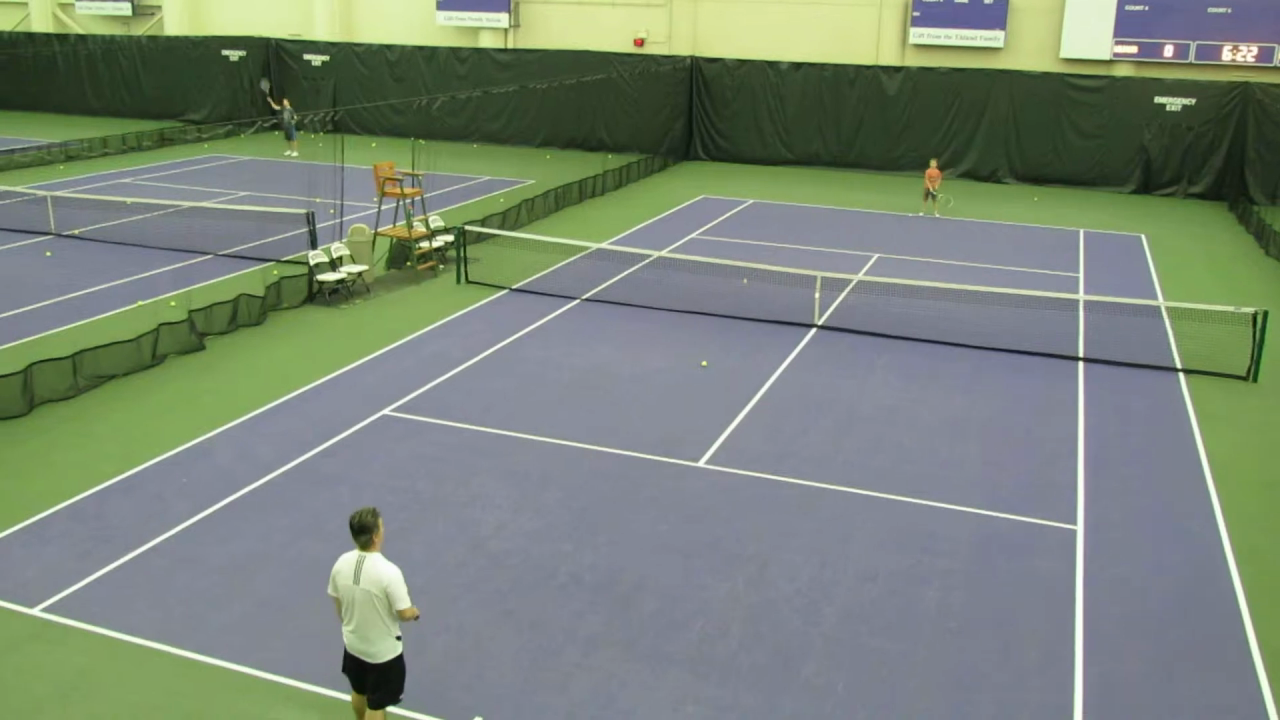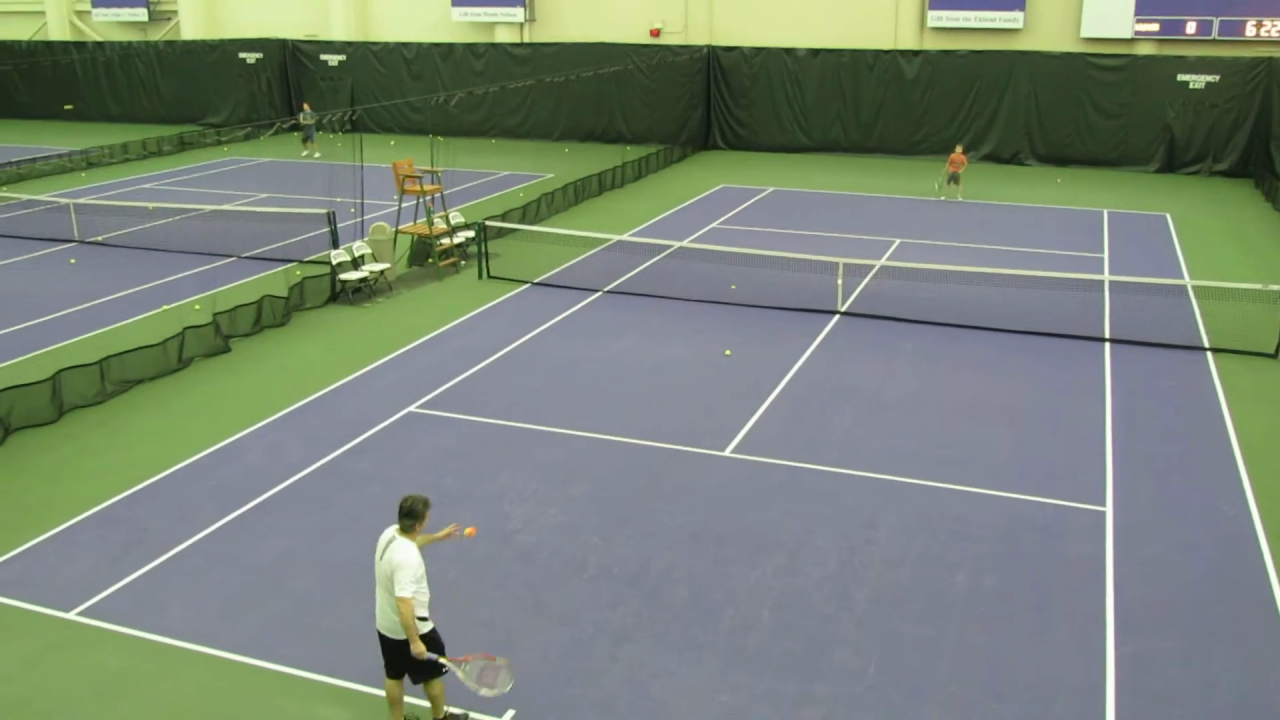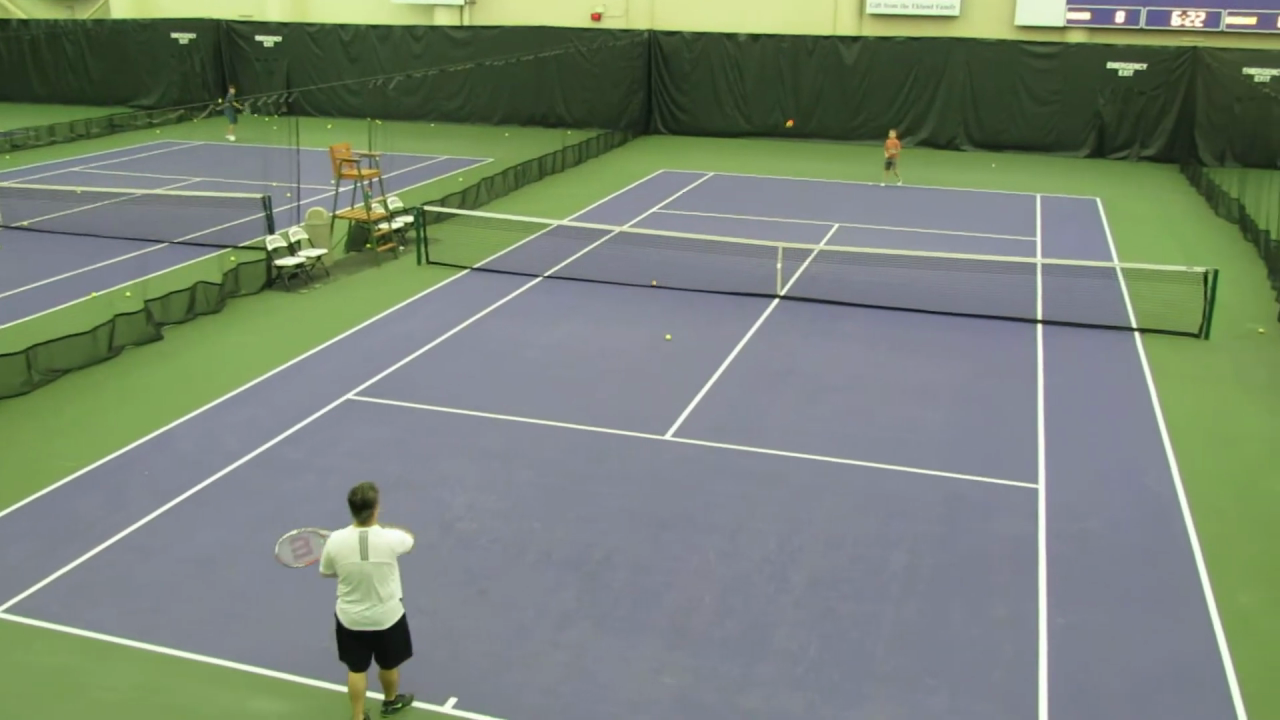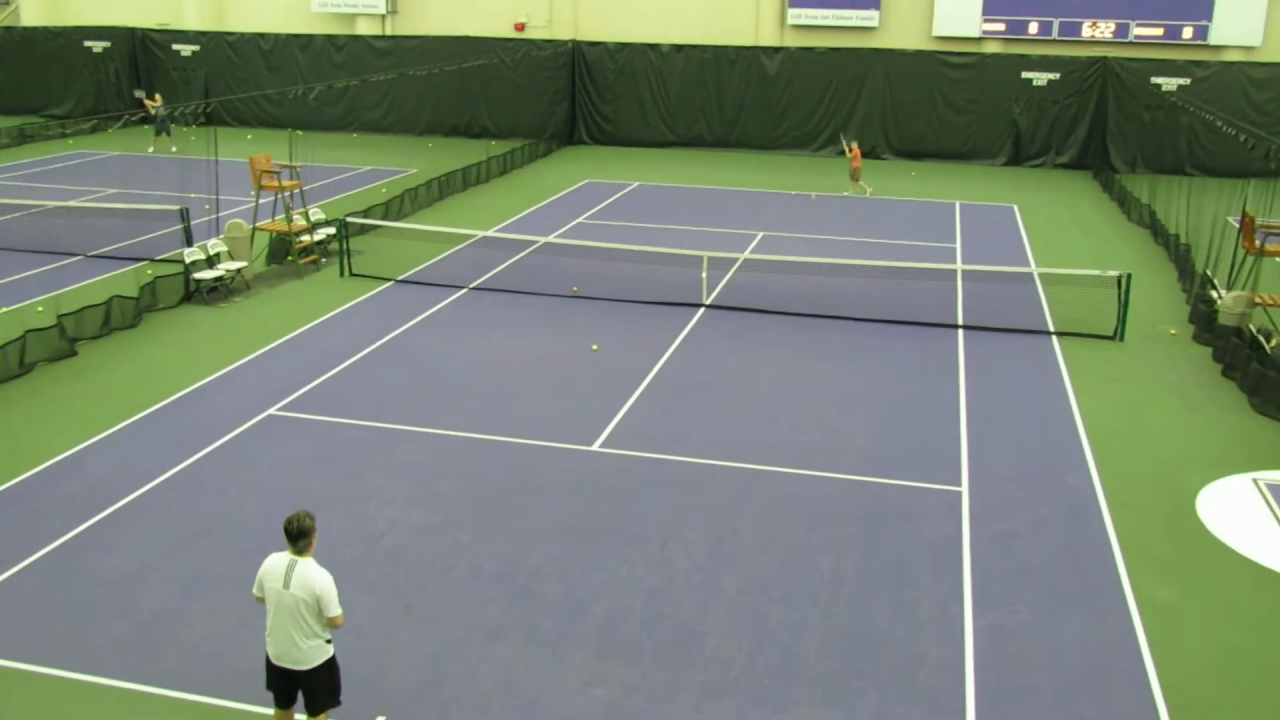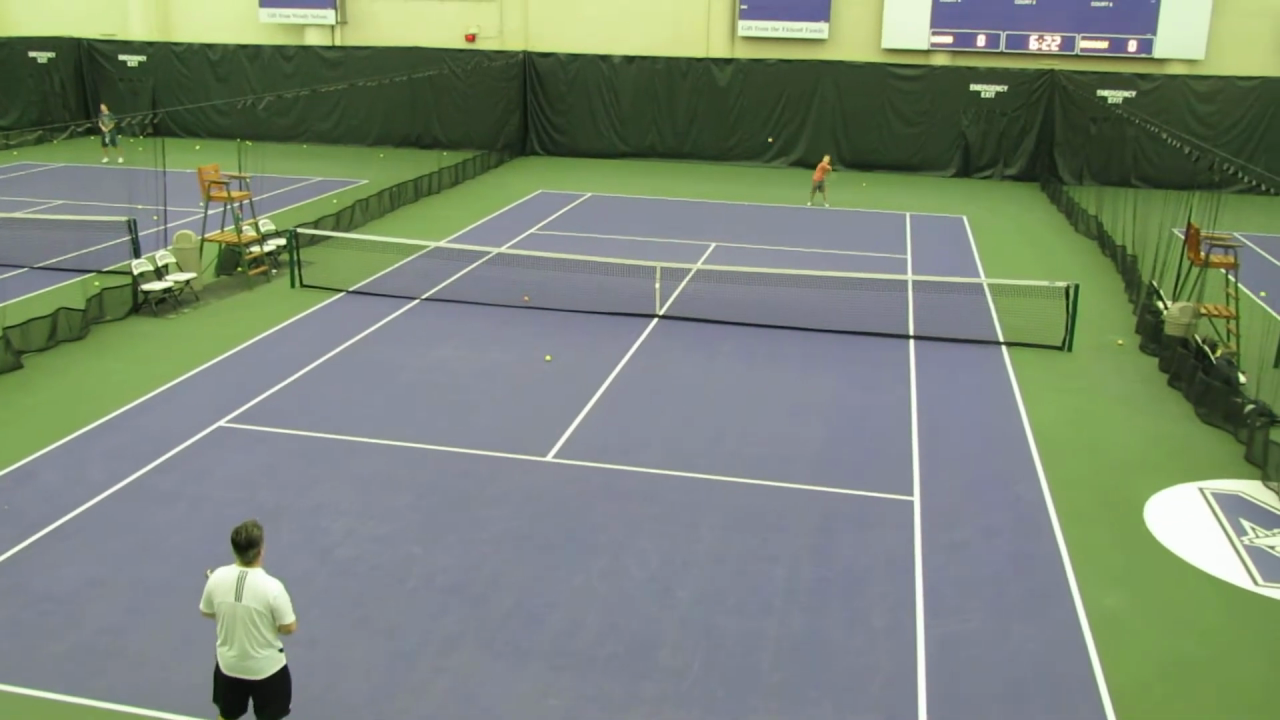
dt=1s
person 1, frame 1
left shoulder: (341, 563)
right shoulder: (388, 572)
left elbow: (339, 605)
right elbow: (405, 613)
right wrist: (415, 612)
left hip: (353, 644)
right hip: (383, 651)
left knee: (359, 692)
person 1, frame 2
left shoulder: (390, 533)
right shoulder: (408, 559)
right elbow: (404, 603)
left wrist: (437, 537)
right wrist: (415, 641)
left hip: (385, 625)
right hip: (409, 627)
left knee: (394, 676)
right knee: (434, 674)
person 1, frame 3
left shoulder: (336, 540)
right shoulder: (391, 539)
left elbow: (327, 572)
right elbow: (409, 538)
right wrist: (383, 527)
left hip: (350, 618)
right hip: (387, 617)
left knee: (356, 669)
right knee: (389, 664)
person 1, frame 4
left shoulder: (270, 563)
right shoulder: (320, 577)
left elbow: (259, 597)
right elbow: (336, 621)
right wrist: (320, 613)
left hip: (277, 653)
right hip: (313, 658)
person 1, frame 5
left shoulder: (217, 578)
right shoulder: (272, 587)
left elbow: (207, 612)
right elbow: (289, 628)
left hip: (229, 664)
right hip: (266, 668)
